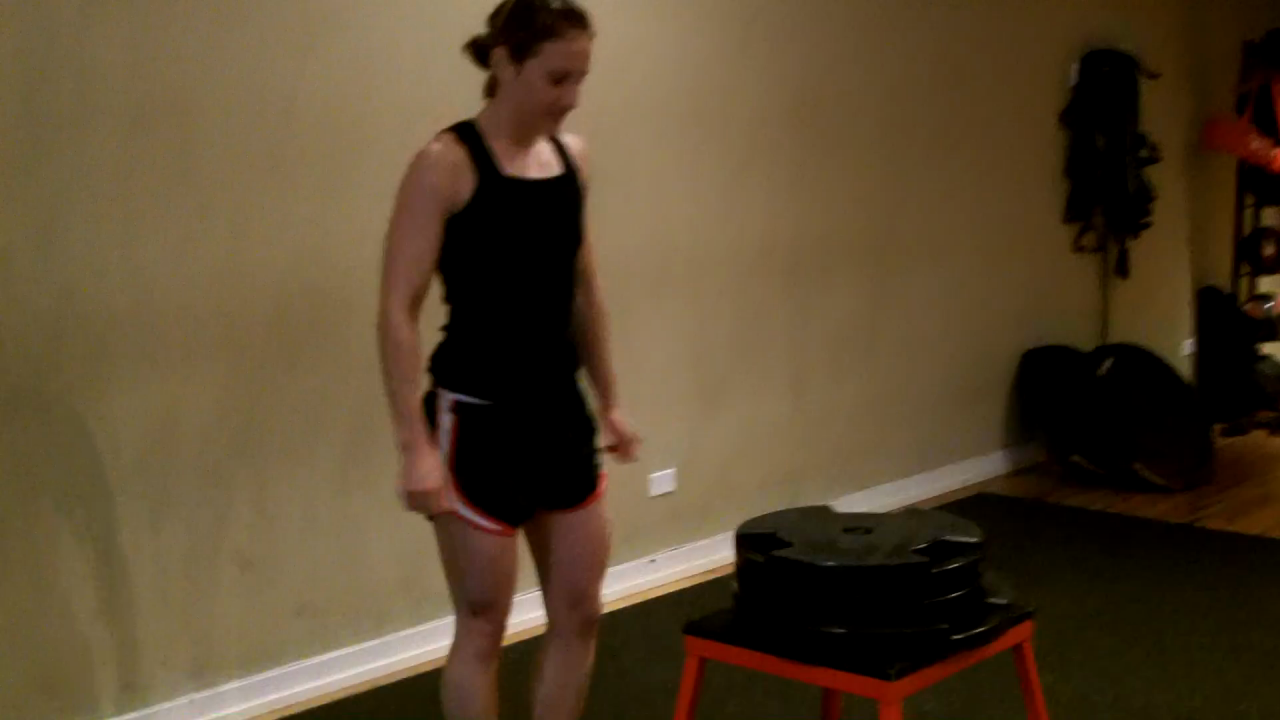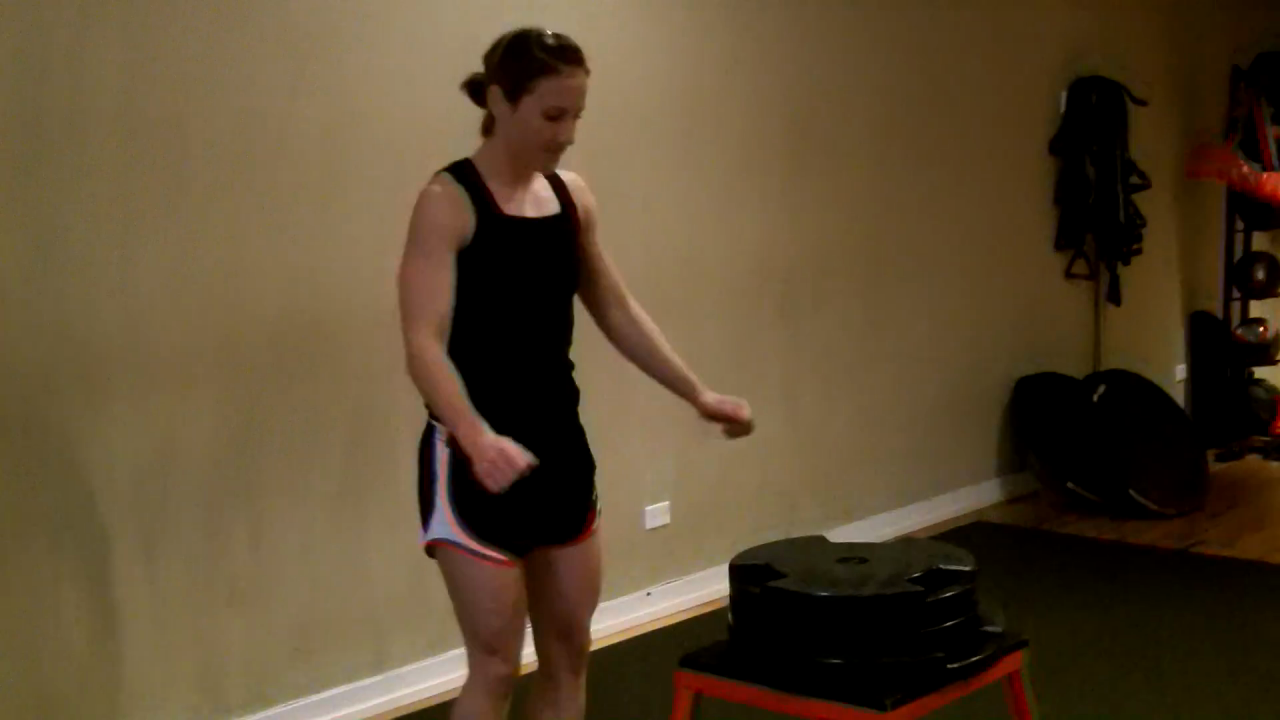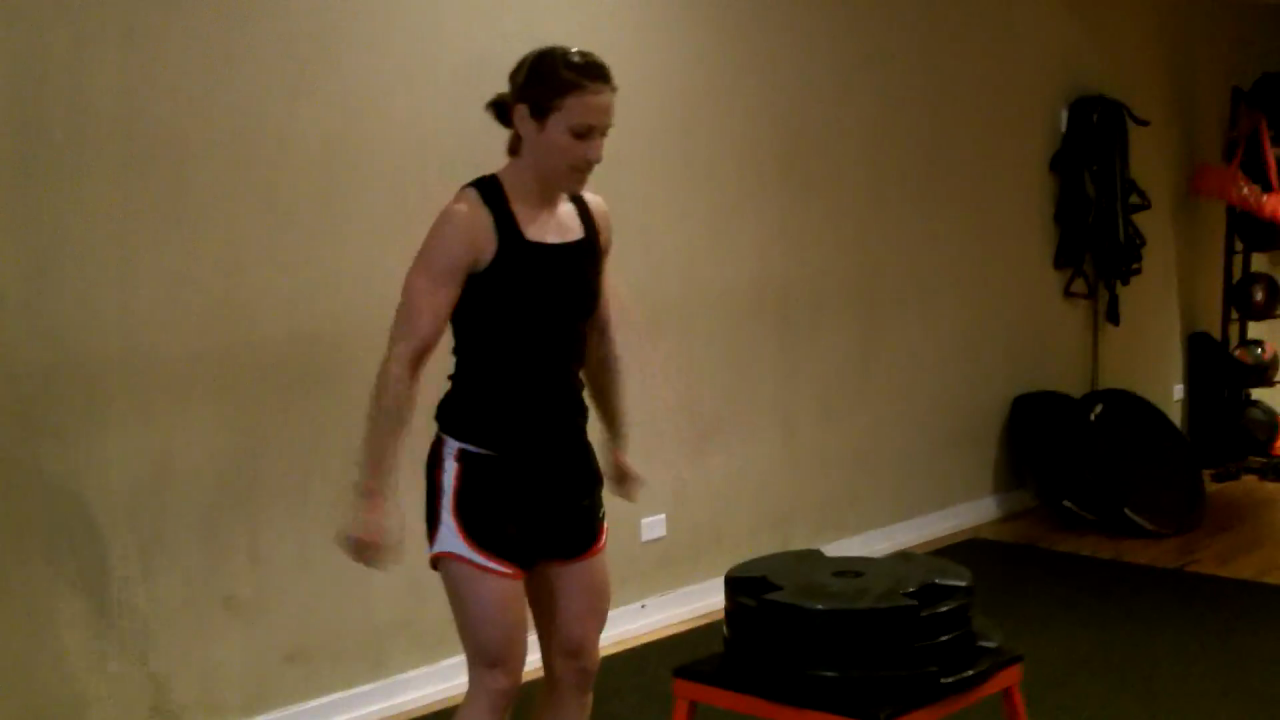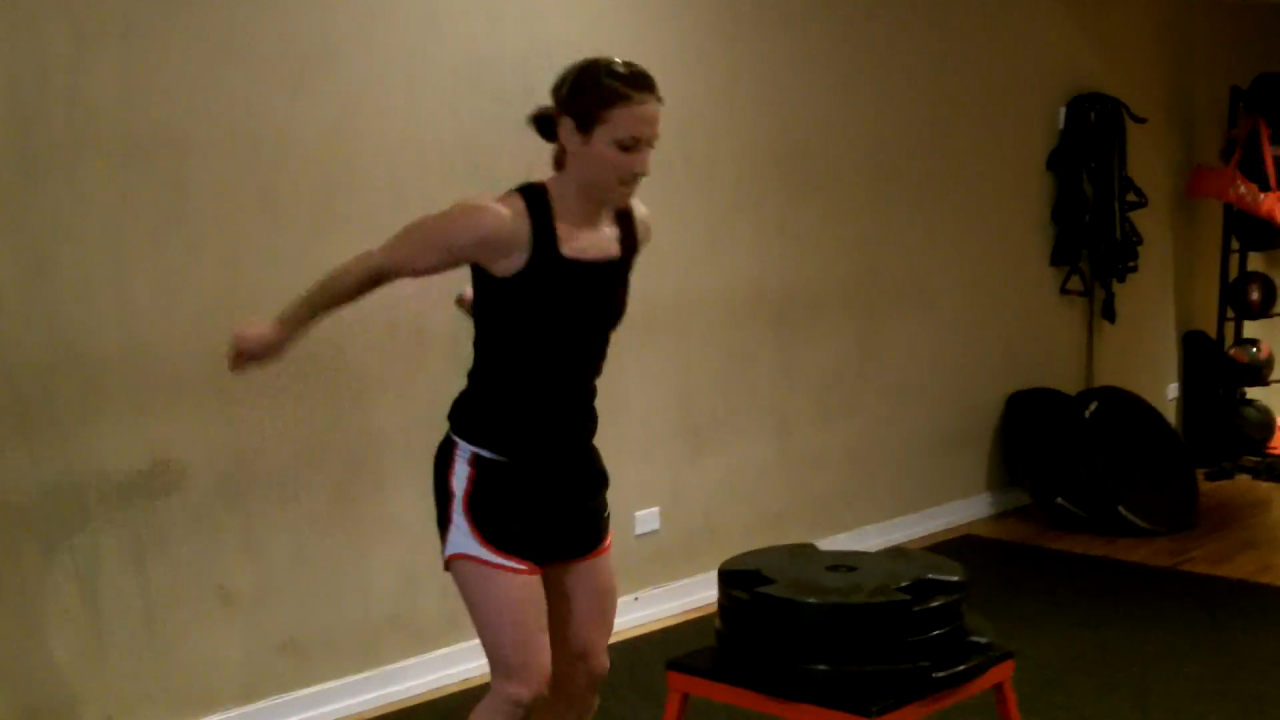
dt=0.2s
person 1, frame 1
left shoulder: (572, 156)
right shoulder: (444, 164)
right elbow: (396, 314)
left wrist: (608, 402)
right wrist: (418, 444)
left hip: (558, 413)
right hip: (476, 419)
left knee: (579, 621)
right knee: (484, 630)
person 1, frame 2
left shoulder: (570, 195)
right shoulder: (447, 202)
left elbow: (617, 313)
right elbow: (422, 343)
left wrist: (698, 395)
right wrist: (479, 441)
left hip: (561, 443)
right hip: (474, 454)
left knee: (568, 652)
person 1, frame 3
left shoulder: (591, 214)
right shoulder: (469, 221)
right elbow: (402, 361)
left wrist: (617, 443)
right wrist: (374, 496)
left hip: (569, 465)
right hip: (481, 471)
person 1, frame 4
left shoulder: (633, 228)
right shoulder: (504, 224)
right elbow: (370, 269)
right wrist: (280, 331)
left hip: (572, 471)
right hip: (486, 472)
